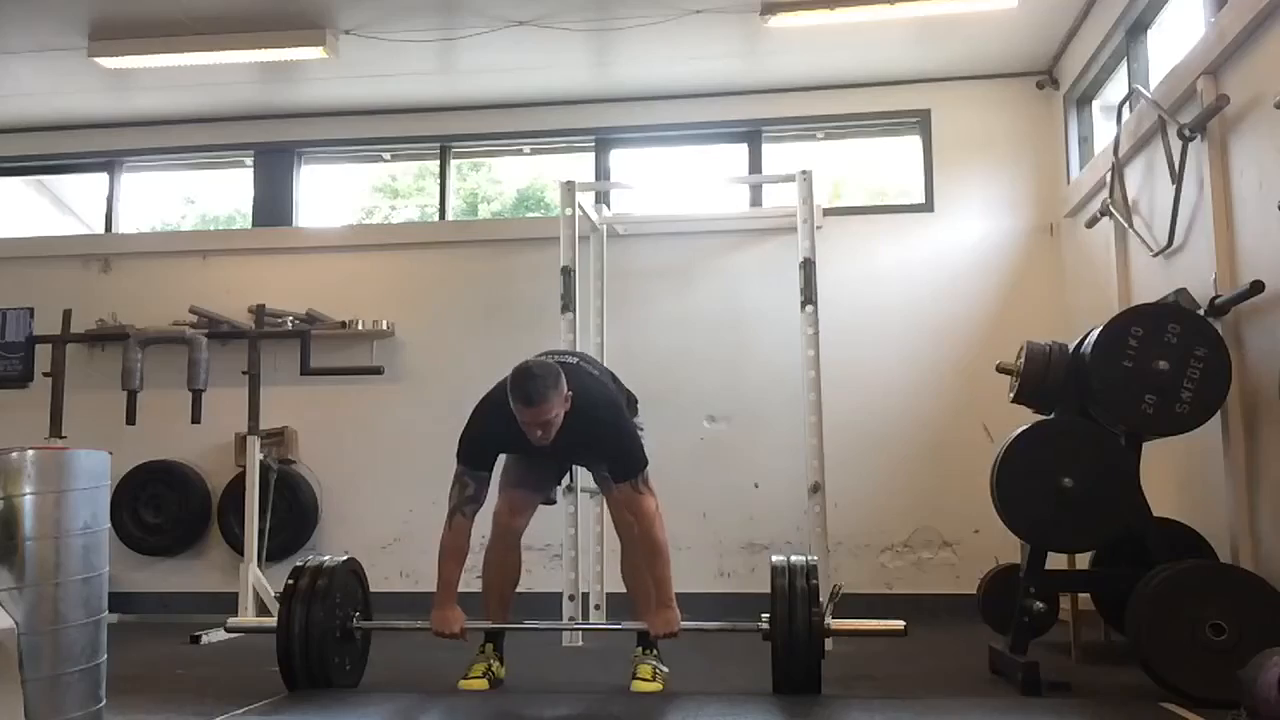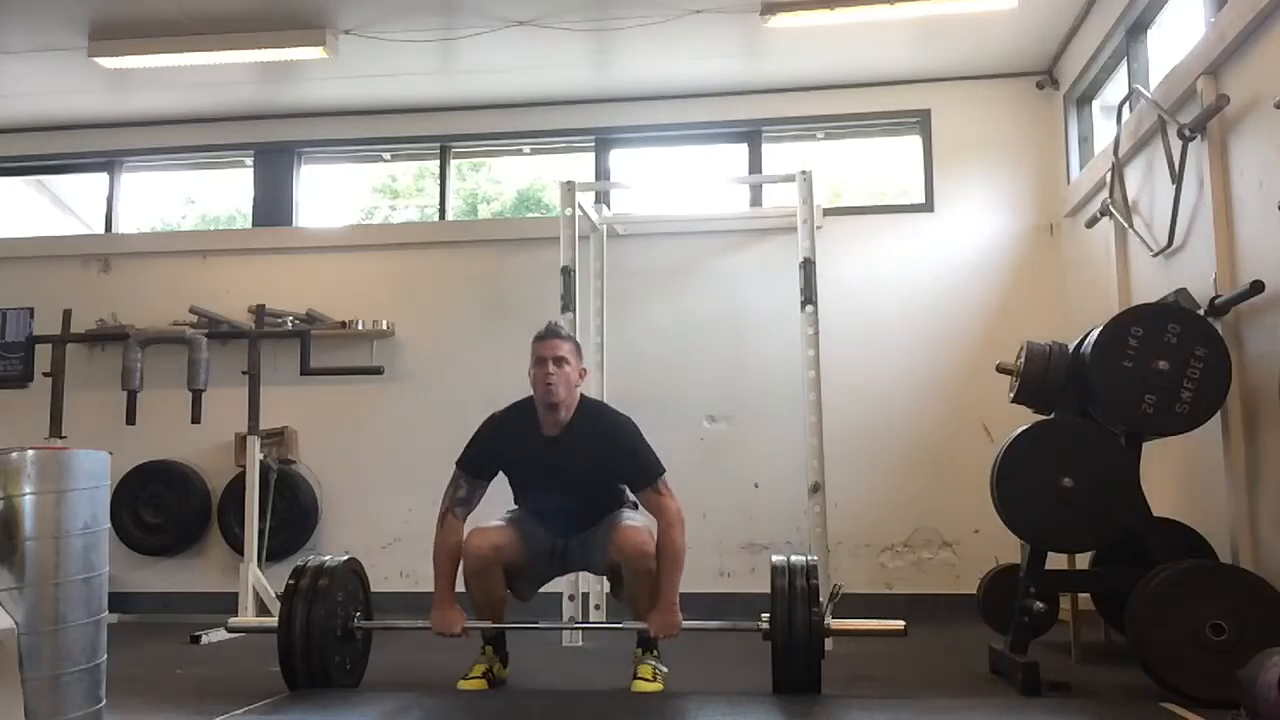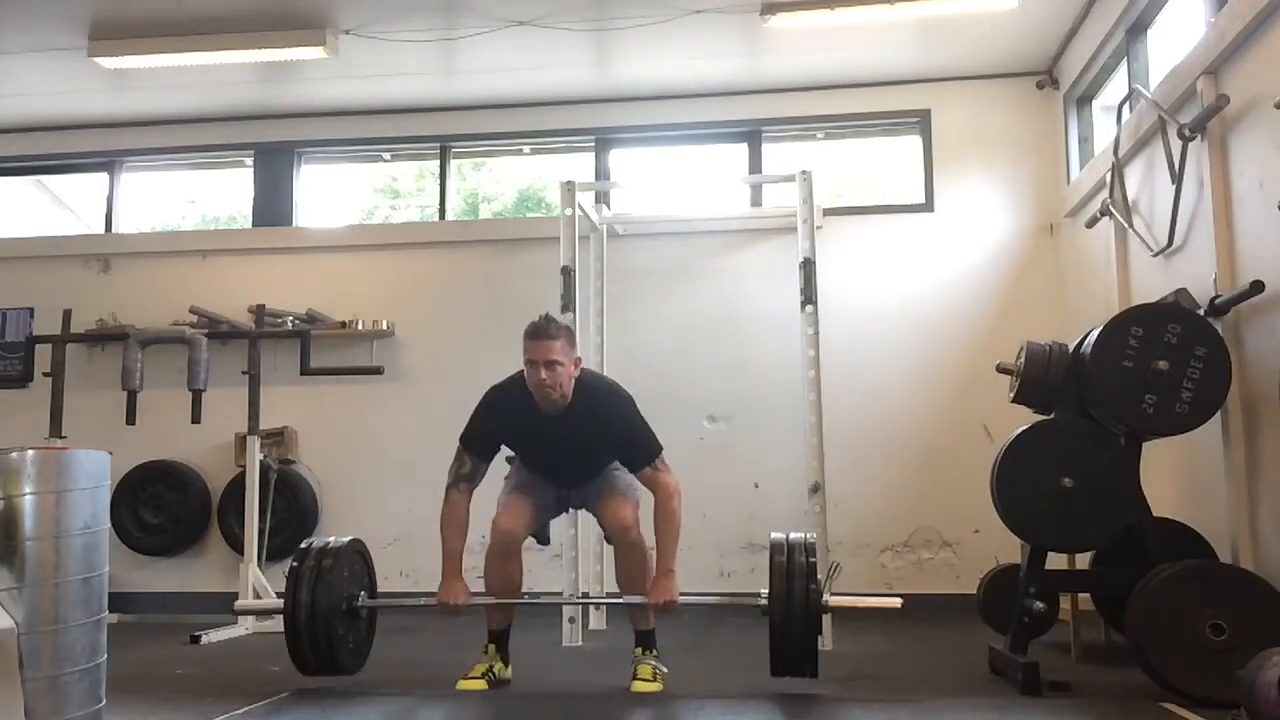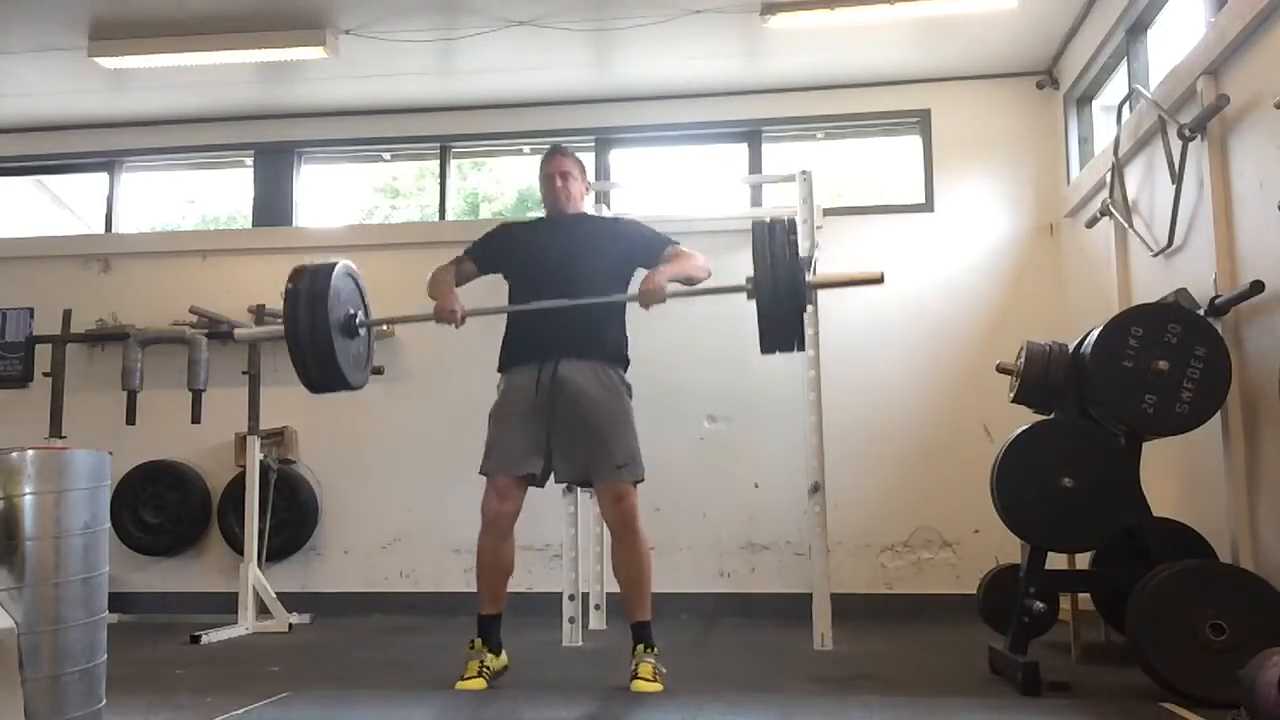
dt=0.7s
person 1, frame 1
left shoulder: (605, 412)
right shoulder: (490, 416)
left elbow: (645, 512)
right elbow: (462, 511)
left wrist: (665, 604)
right wrist: (445, 602)
left hip: (600, 435)
left knee: (630, 524)
right knee: (506, 524)
left ankle: (647, 650)
right ankle: (492, 649)
person 1, frame 2
left shoulder: (612, 428)
right shoulder: (502, 428)
left elbow: (669, 513)
right elbow: (452, 511)
left wrist: (667, 605)
right wrist: (444, 601)
left hip: (602, 528)
right hip: (536, 531)
left knee: (639, 546)
right knee: (476, 548)
left ankle: (647, 652)
right ankle: (493, 652)
person 1, frame 3
left shoulder: (609, 401)
right shoulder: (500, 404)
left elbow: (666, 487)
right elbow: (459, 488)
left wrist: (665, 575)
right wrist: (452, 577)
left hip: (602, 470)
right hip: (536, 473)
left knee: (624, 524)
right knee: (505, 530)
left ankle: (646, 652)
right ankle: (496, 653)
person 1, frame 4
left shoulder: (619, 233)
right shoulder: (514, 236)
left elbow: (698, 264)
right elbow: (446, 274)
left wrist: (664, 273)
right wrist: (445, 295)
left hip: (596, 373)
right hip: (525, 376)
left knee: (621, 507)
right knee: (498, 505)
left ankle: (644, 650)
right ankle: (487, 644)
